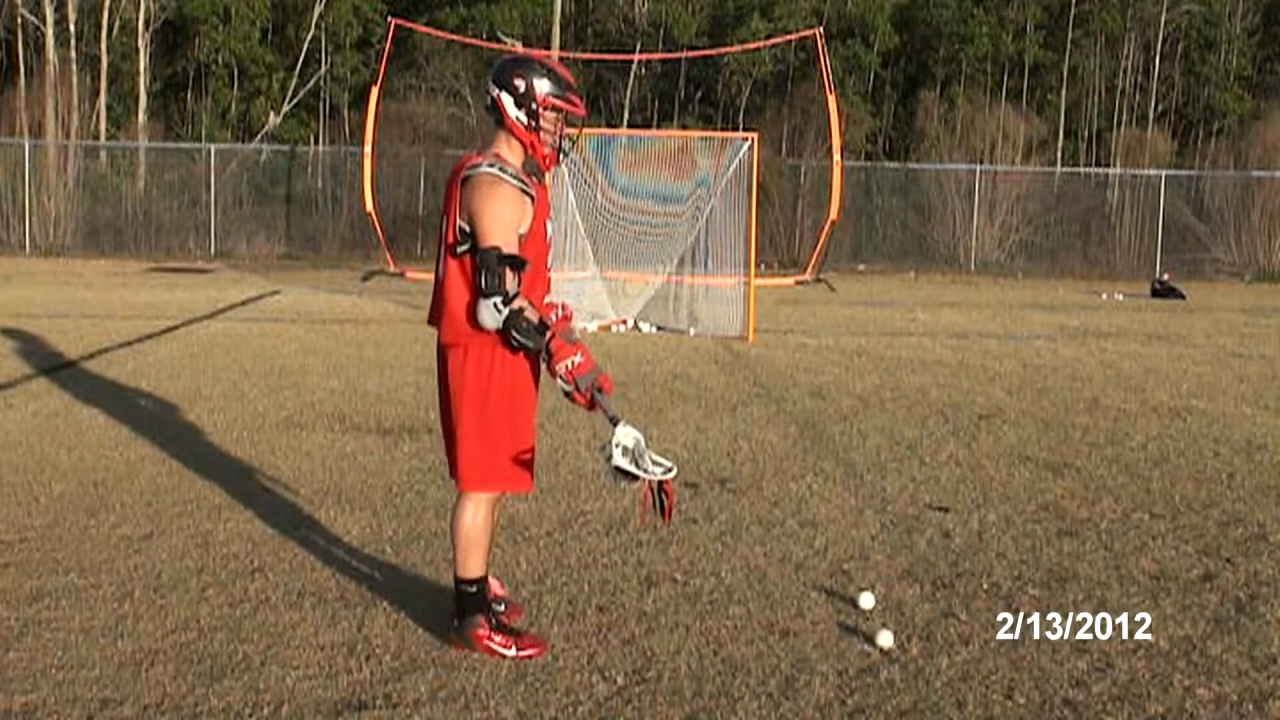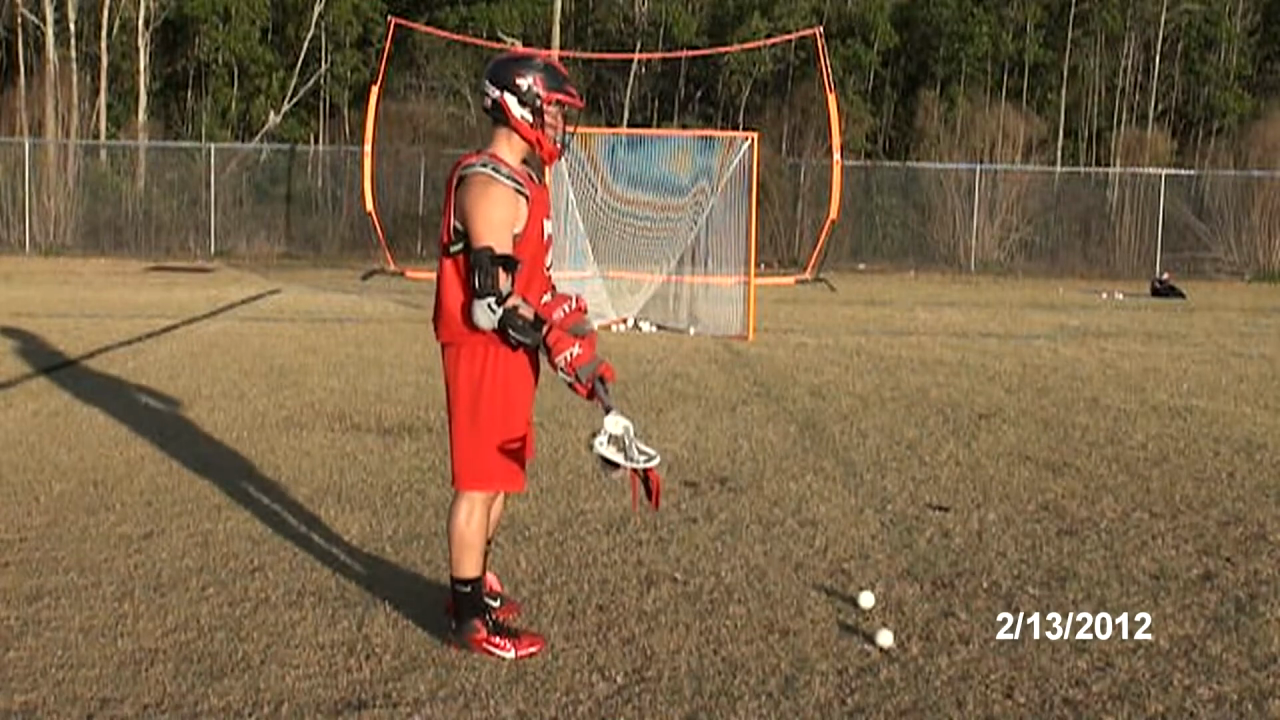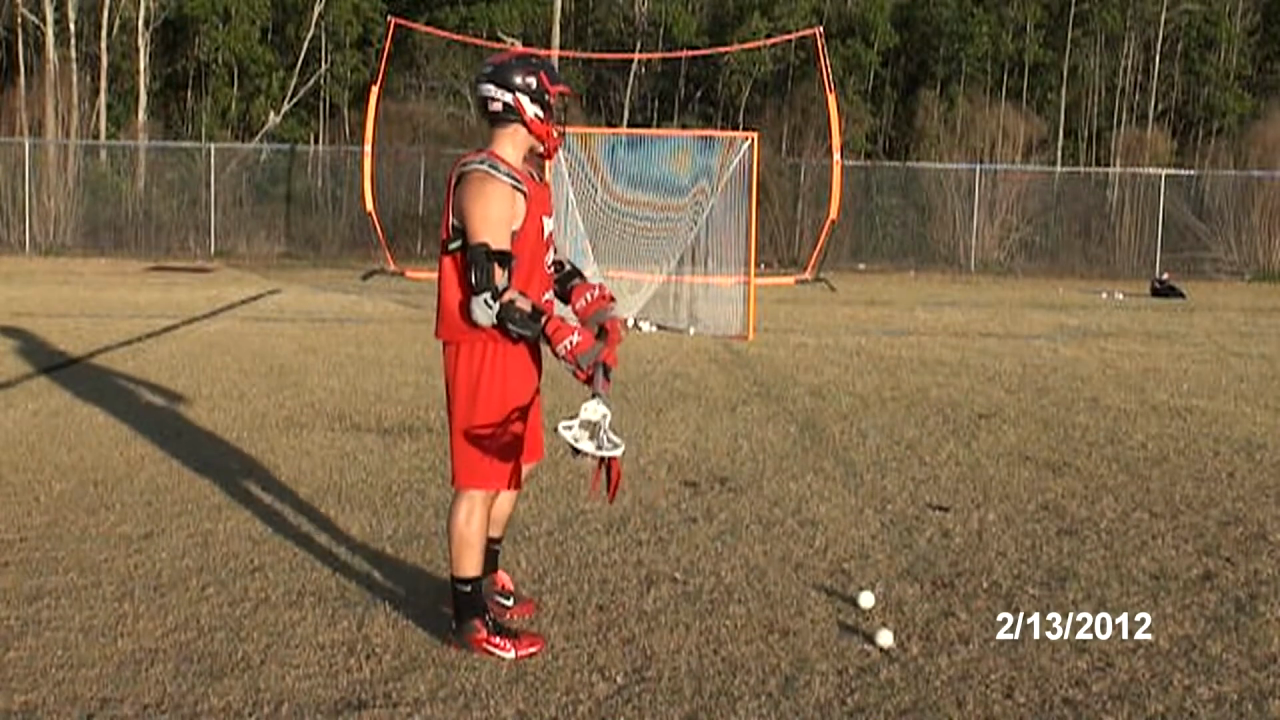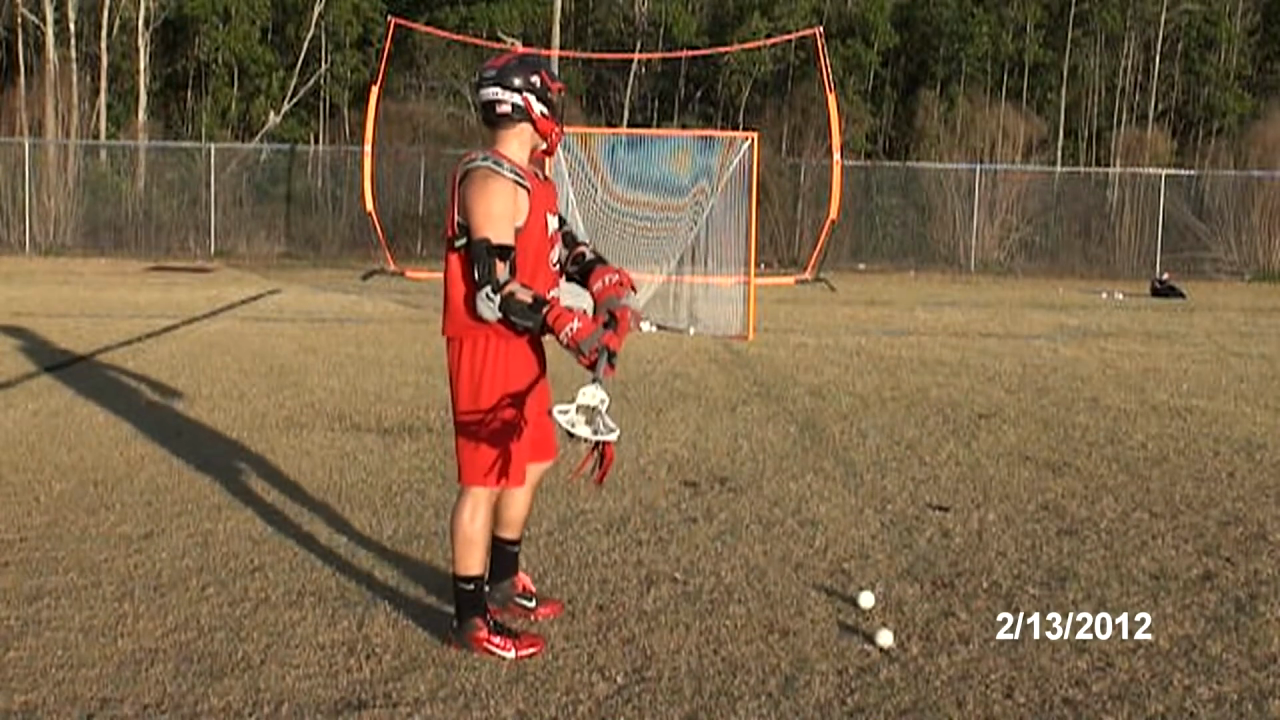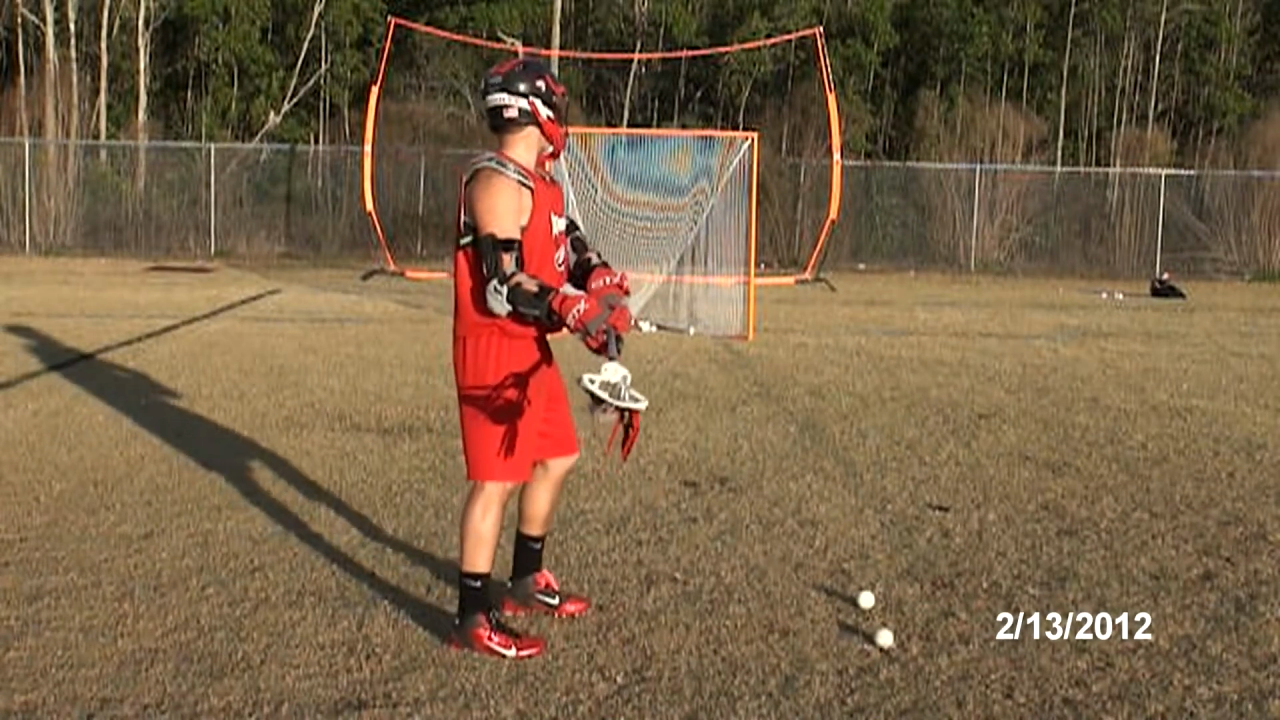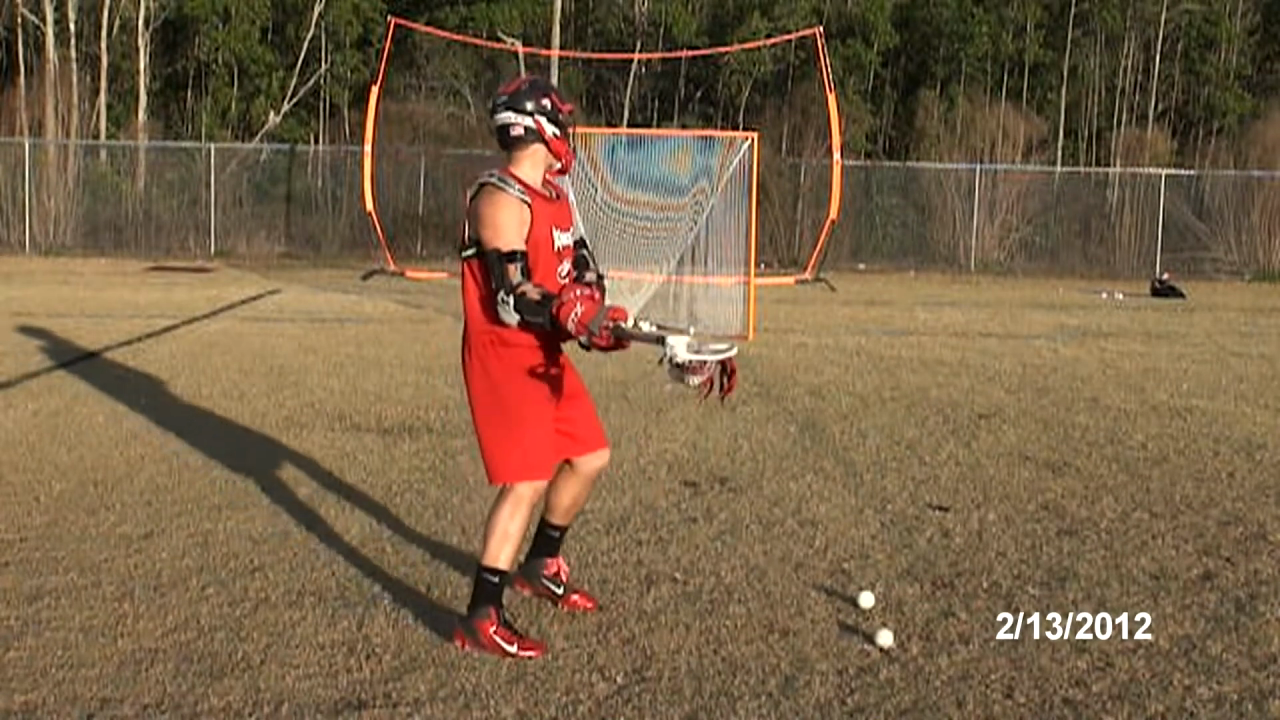
dt=0.7s
person 1, frame 1
left shoulder: (511, 178)
right shoulder: (496, 186)
right elbow: (499, 296)
left wrist: (546, 315)
right wrist: (558, 350)
left hip: (500, 350)
right hip: (486, 352)
left knee: (490, 478)
right knee: (483, 482)
left ankle: (476, 585)
right ankle: (473, 617)
person 1, frame 2
left shoulder: (517, 178)
right shoulder: (491, 186)
right elbow: (493, 297)
left wrist: (558, 307)
right wrist: (558, 345)
left hip: (506, 350)
right hip: (484, 352)
left knee: (501, 474)
right knee: (481, 483)
left ankle: (474, 582)
right ankle: (470, 617)
person 1, frame 3
left shoulder: (524, 176)
right shoulder: (488, 185)
left elbow: (538, 256)
right elbow: (491, 295)
left wrist: (585, 295)
right wrist: (562, 336)
left hip: (514, 348)
right hip: (484, 352)
left knee: (514, 467)
right knee: (481, 481)
left ankle: (485, 579)
right ankle: (470, 617)
person 1, frame 4
left shoulder: (530, 177)
right shoulder: (491, 183)
left elbow: (560, 243)
right elbow: (494, 292)
left wrist: (604, 279)
right wrist: (565, 323)
left hip: (521, 348)
right hip: (487, 349)
left knee: (529, 465)
right knee: (485, 480)
left ankle: (502, 582)
right ankle: (471, 618)
person 1, frame 5
left shoulder: (540, 180)
right shoulder: (497, 183)
left elbow: (570, 244)
right elbow: (502, 286)
left wrist: (603, 281)
right wrist: (570, 309)
left hip: (530, 347)
right hip: (495, 349)
left knee: (555, 460)
right knee: (497, 478)
left ankle: (526, 581)
right ankle: (474, 617)
person 1, frame 6
left shoulder: (554, 195)
right shoulder: (500, 200)
left elbow: (582, 264)
right elbow: (512, 297)
left wrist: (589, 297)
right wrist: (567, 313)
left hip: (544, 353)
right hip: (503, 355)
left knee: (589, 457)
right knee: (525, 481)
left ankle: (542, 565)
right ankle: (482, 617)
